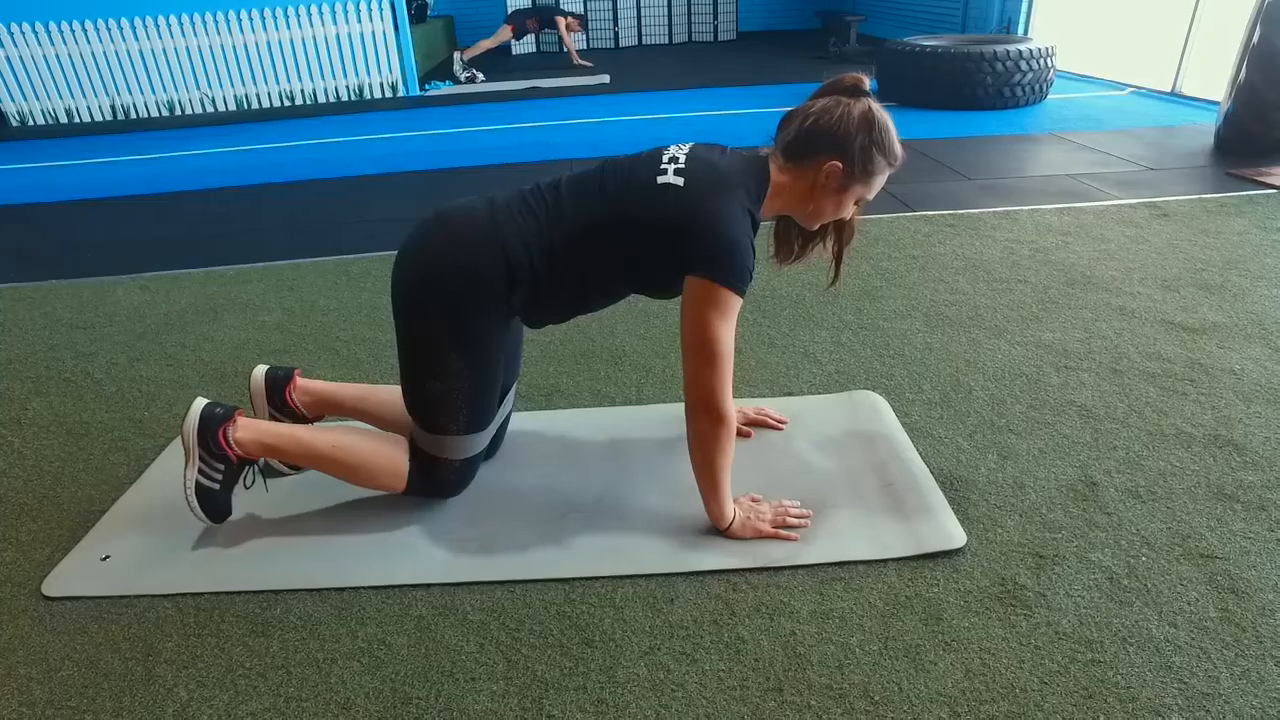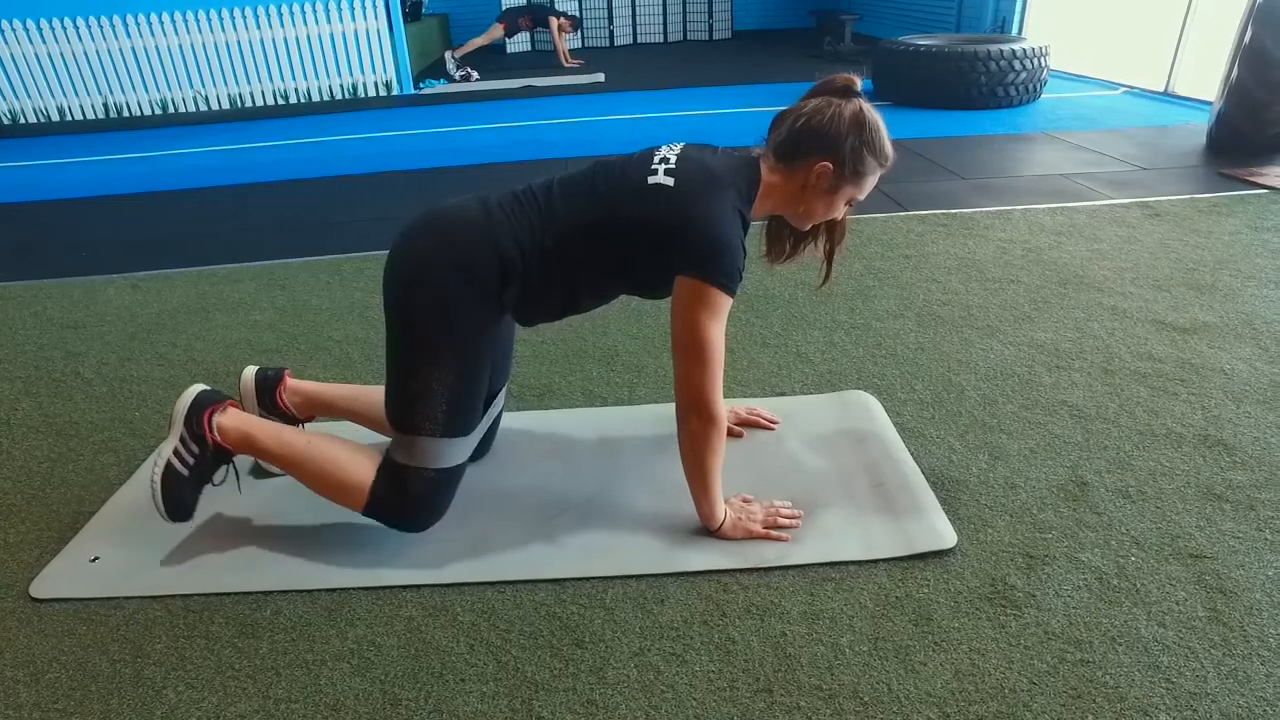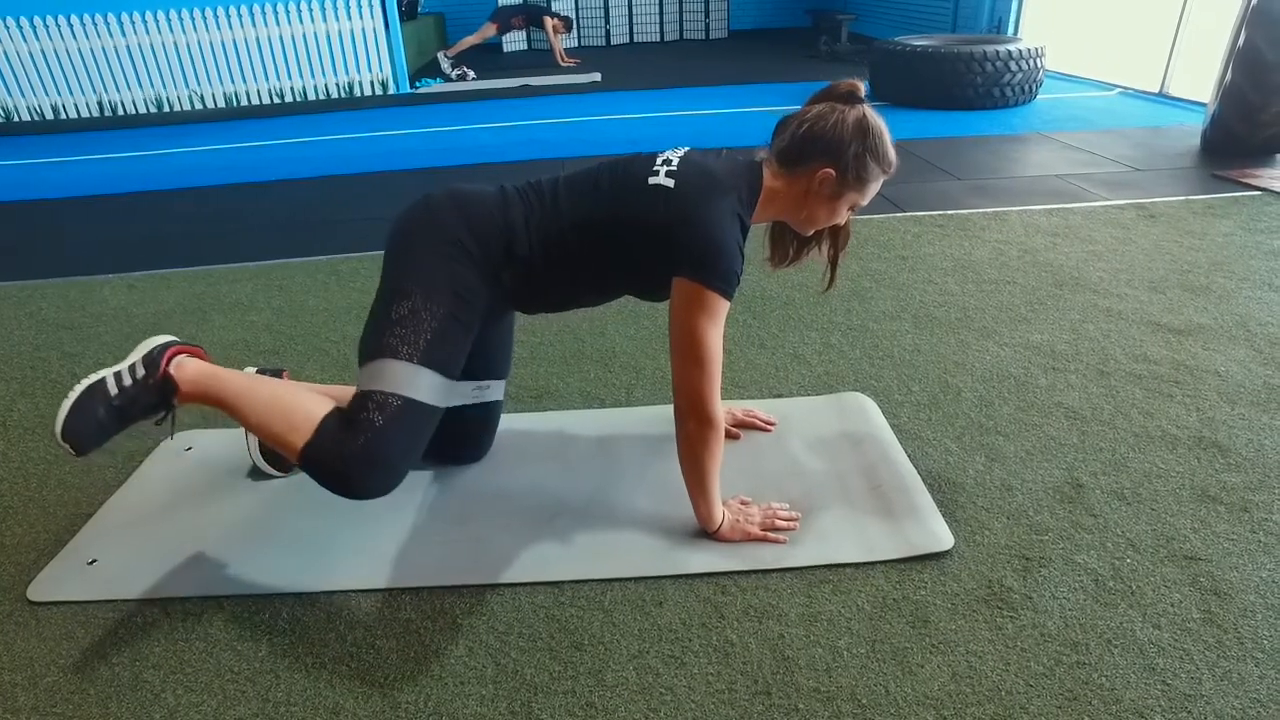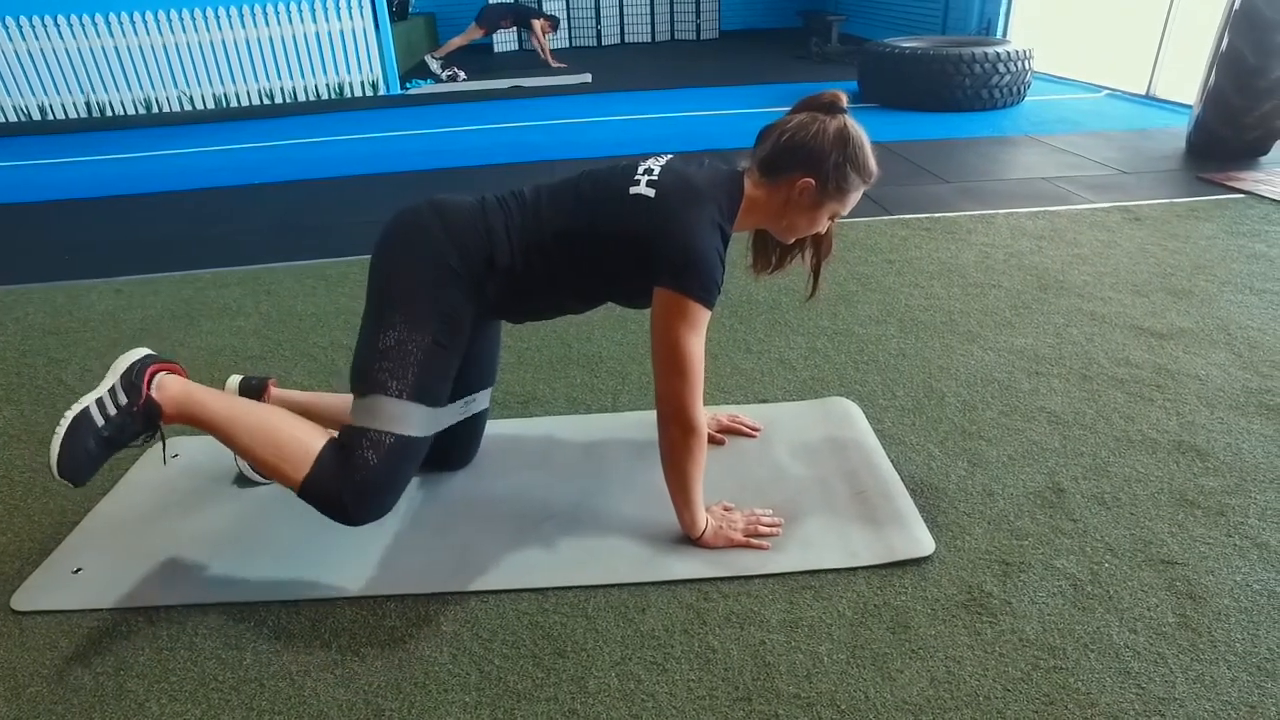
dt=0.5s
person 1, frame 1
left shoulder: (733, 171)
right shoulder: (725, 225)
right elbow: (706, 401)
left wrist: (723, 410)
right wrist: (725, 513)
left hip: (471, 253)
right hip: (462, 278)
left knee: (477, 433)
right knee: (443, 470)
left ankle: (295, 394)
right ankle: (238, 434)
person 1, frame 2
left shoulder: (725, 172)
right shoulder: (714, 225)
right elbow: (697, 403)
left wrist: (712, 410)
right wrist: (715, 514)
left hip: (467, 257)
right hip: (453, 275)
left knee: (472, 435)
right knee: (413, 499)
left ankle: (284, 394)
right ankle: (223, 424)
person 1, frame 3
left shoulder: (730, 176)
right shoulder: (714, 228)
right elbow: (695, 404)
left wrist: (709, 413)
right wrist: (714, 515)
left hip: (474, 244)
right hip: (456, 252)
left knee: (465, 441)
right knee: (364, 460)
left ankle: (279, 391)
right ankle: (179, 374)
person 1, frame 4
left shoulder: (709, 186)
right shoulder: (696, 237)
right elbow: (677, 413)
left wrist: (693, 418)
right wrist: (697, 522)
left hip: (457, 258)
right hip: (437, 269)
left knee: (453, 448)
right knee: (360, 485)
left ankle: (263, 397)
right ankle: (162, 390)
